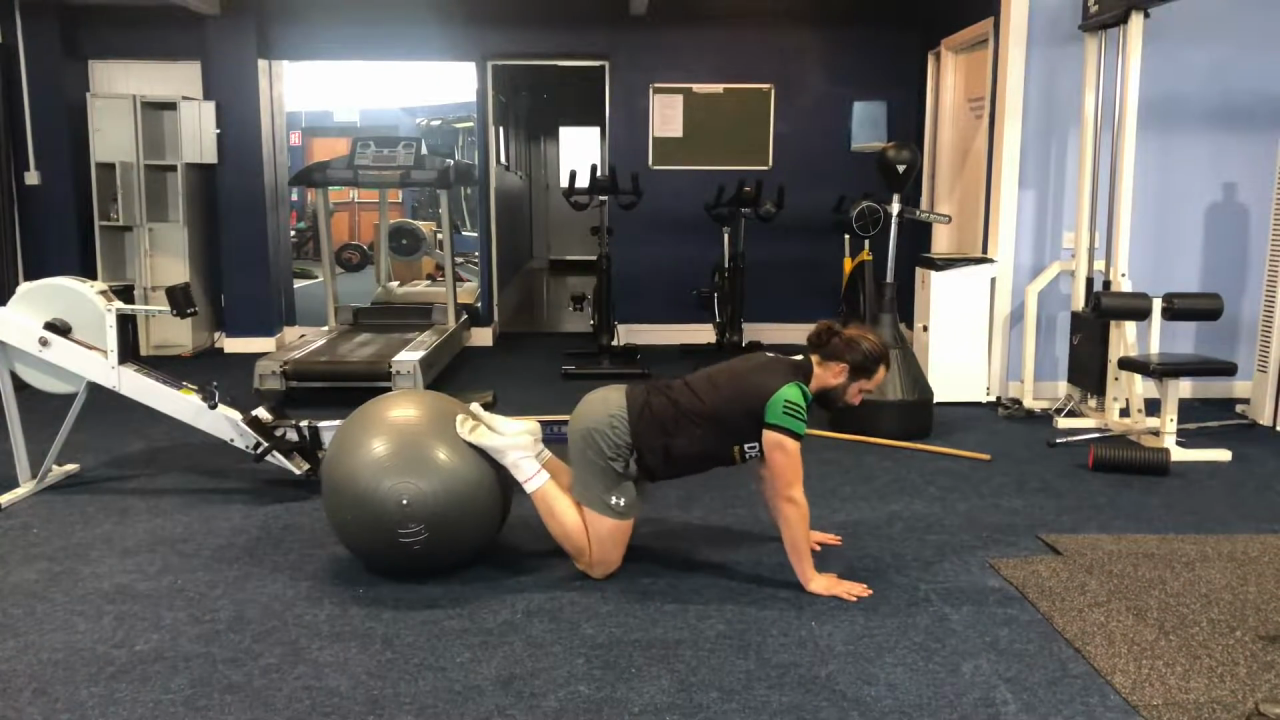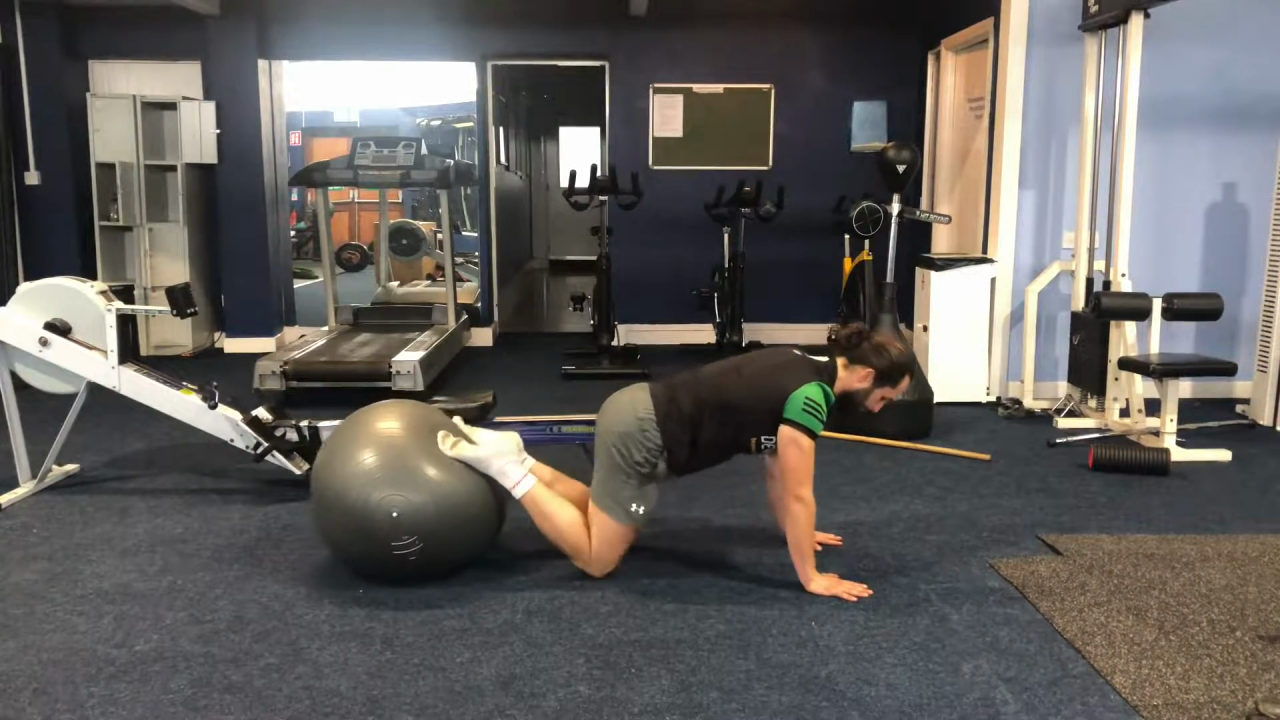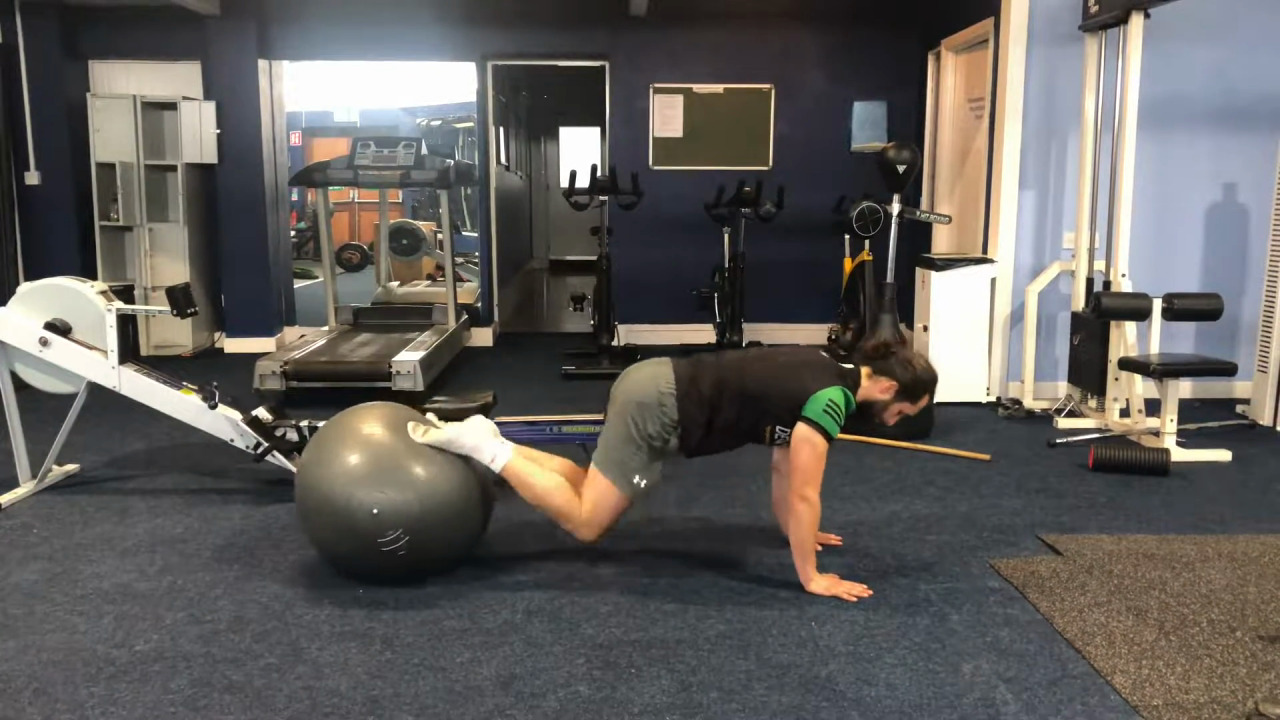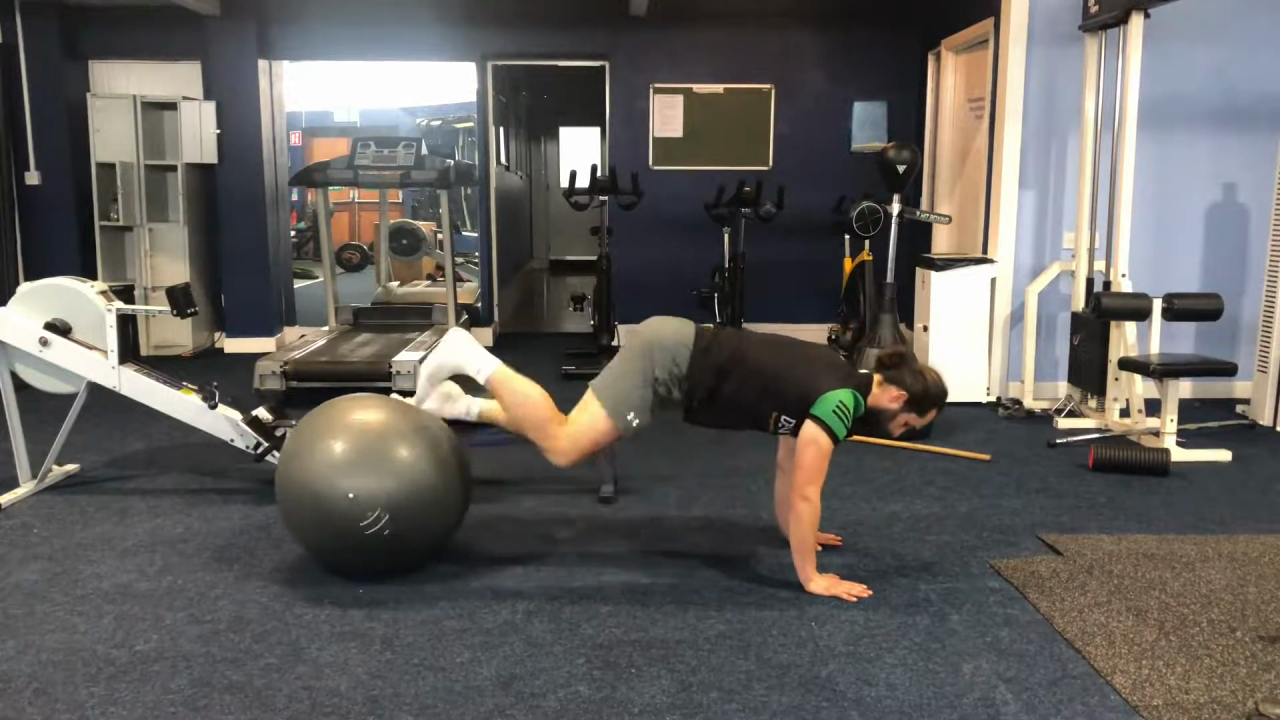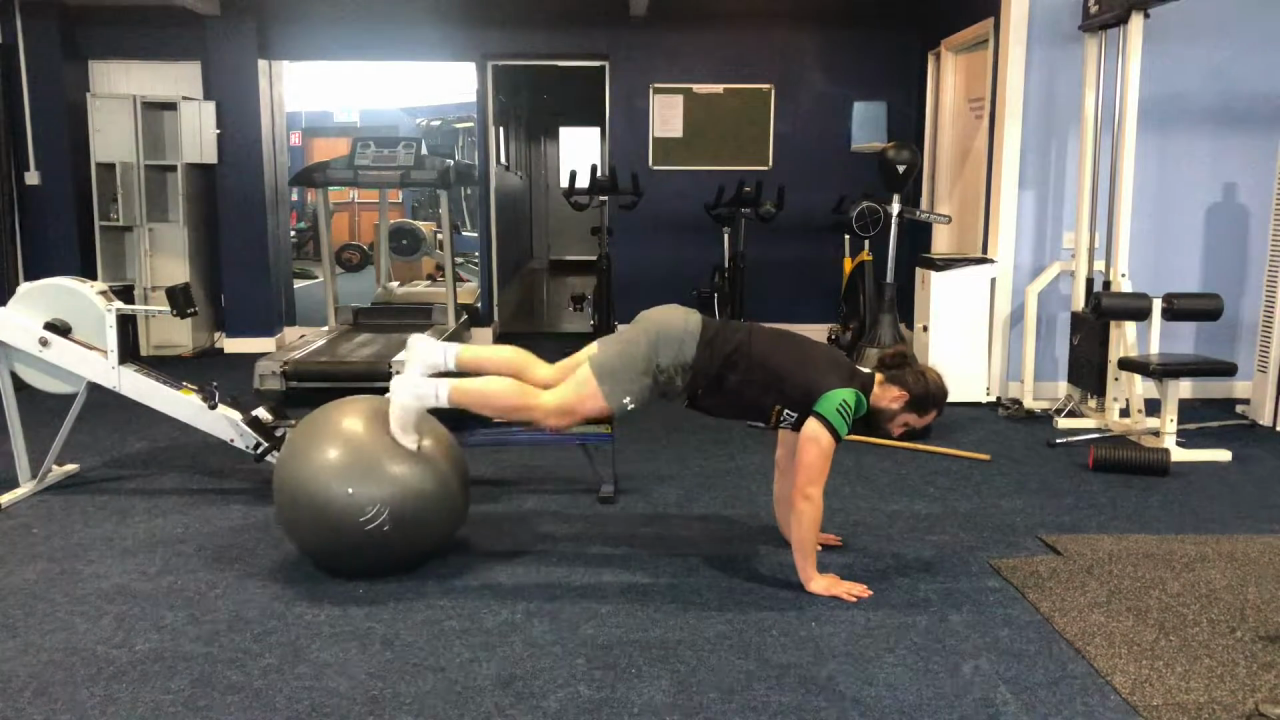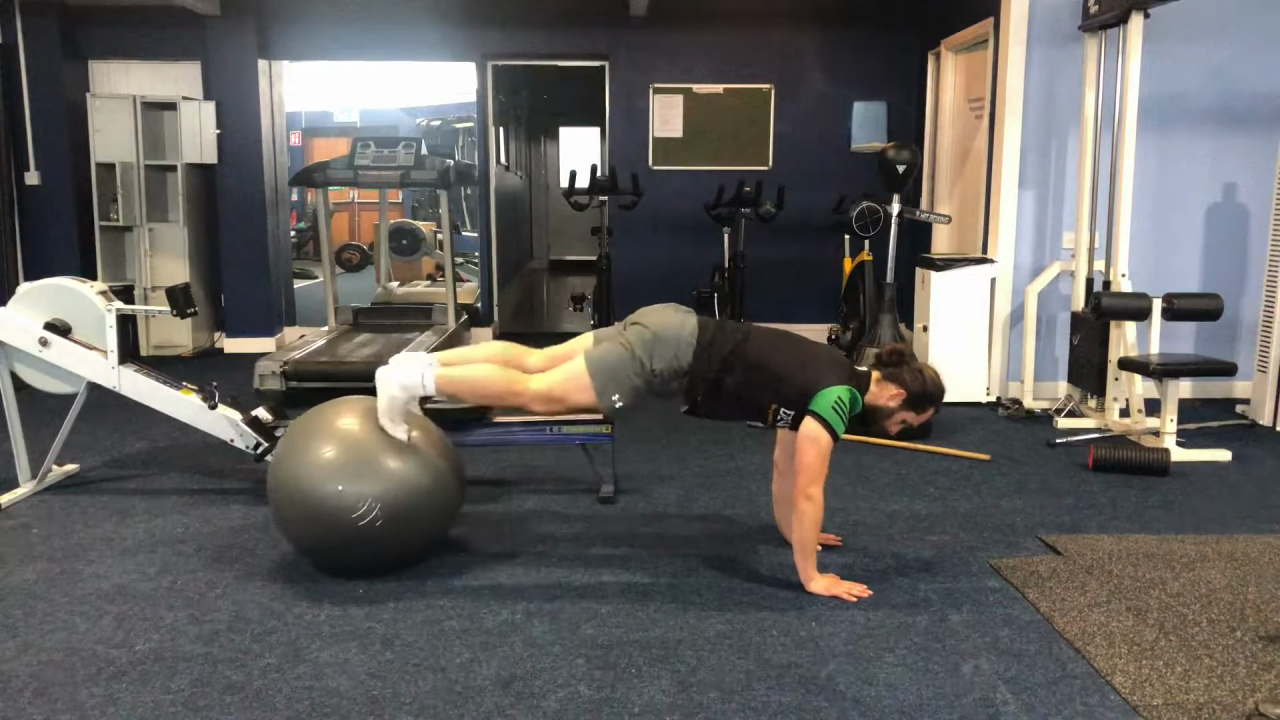
dt=0.2s
person 1, frame 1
left shoulder: (782, 371)
right shoulder: (788, 397)
left elbow: (770, 472)
right elbow: (790, 496)
left wrist: (797, 531)
right wrist: (811, 578)
left hip: (612, 412)
right hip: (612, 433)
left knee: (603, 524)
right knee: (599, 562)
left ankle: (521, 442)
right ankle: (520, 458)
person 1, frame 2
left shoulder: (802, 367)
right shoulder: (810, 395)
left elbow: (776, 469)
right elbow: (798, 494)
left wrist: (796, 532)
right wrist: (812, 578)
left hip: (635, 410)
right hip: (641, 435)
left knee: (603, 519)
right knee: (596, 560)
left ankle: (509, 454)
right ankle: (506, 465)
person 1, frame 3
left shoulder: (824, 370)
right shoulder: (831, 399)
left elbow: (783, 468)
right elbow: (804, 494)
left wrist: (797, 533)
right wrist: (811, 576)
left hip: (652, 383)
right hip: (657, 406)
left knee: (591, 493)
right knee: (585, 521)
left ankle: (485, 439)
right ankle: (484, 445)
person 1, frame 4
left shoulder: (832, 381)
right shoulder: (840, 401)
left elbow: (785, 465)
right elbow: (805, 492)
left wrist: (794, 532)
right wrist: (811, 577)
left hip: (671, 343)
right hip: (669, 357)
left knee: (569, 434)
right knee: (563, 446)
left ankle: (462, 401)
right ankle: (471, 357)
person 1, frame 5
left shoulder: (830, 384)
right shoulder: (842, 400)
left elbow: (786, 466)
right elbow: (807, 491)
left wrist: (793, 533)
right wrist: (812, 578)
left hip: (676, 332)
right hip: (674, 348)
left knee: (546, 376)
right knee: (551, 409)
left ankle: (437, 356)
right ankle: (426, 393)
person 1, frame 6
left shoulder: (823, 383)
right shoulder: (838, 398)
left elbow: (784, 465)
right elbow: (807, 491)
left wrist: (794, 534)
right wrist: (812, 577)
left hip: (672, 329)
right hip: (670, 350)
left knee: (534, 364)
right knee: (537, 395)
left ankle: (419, 363)
right ankle: (412, 381)
